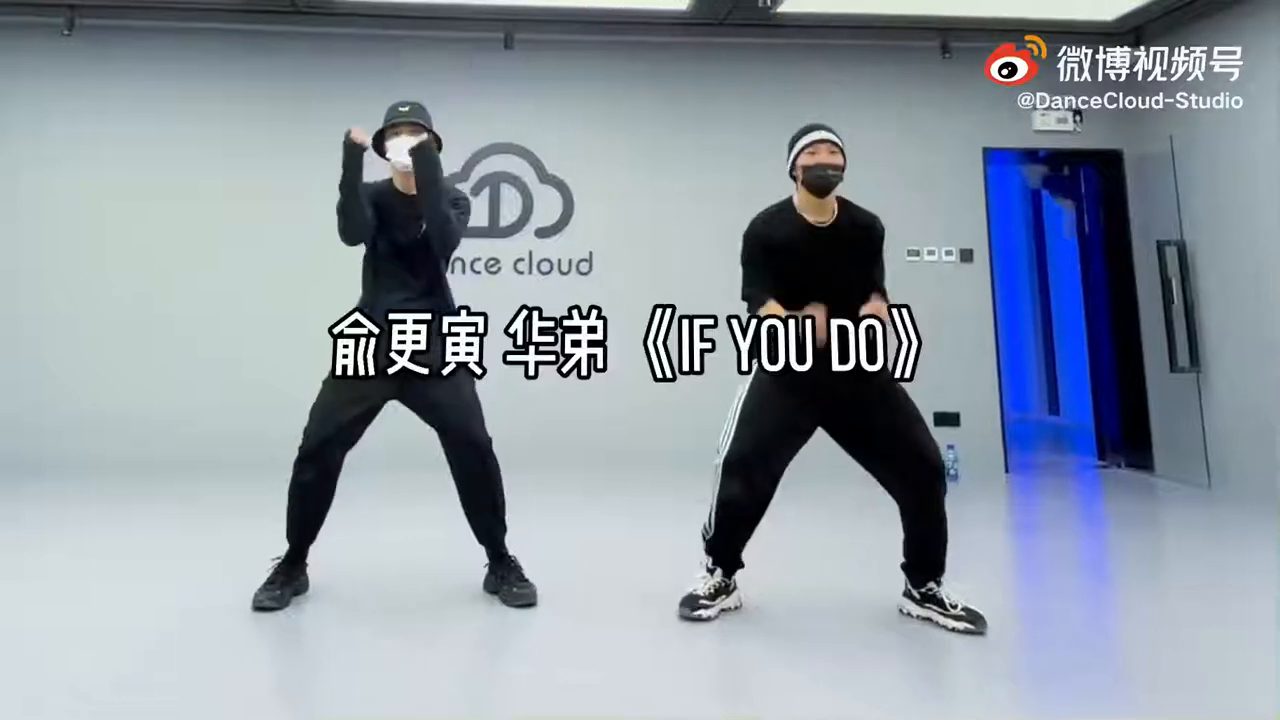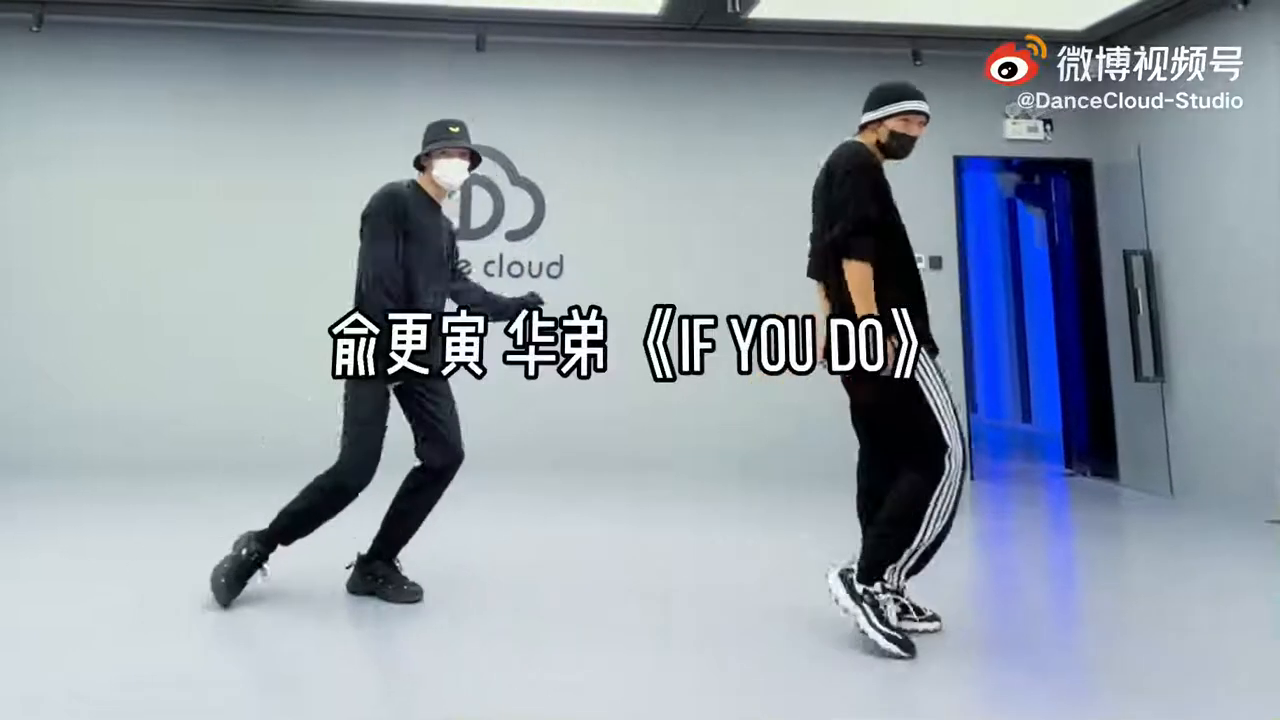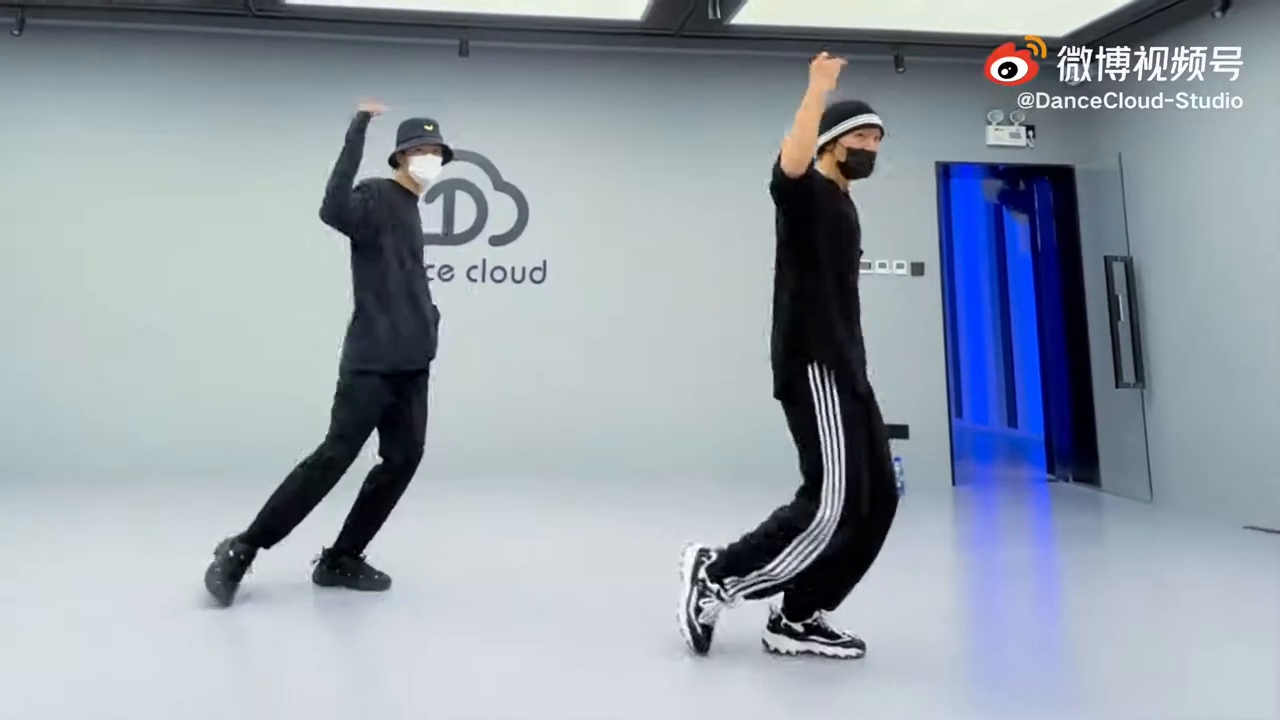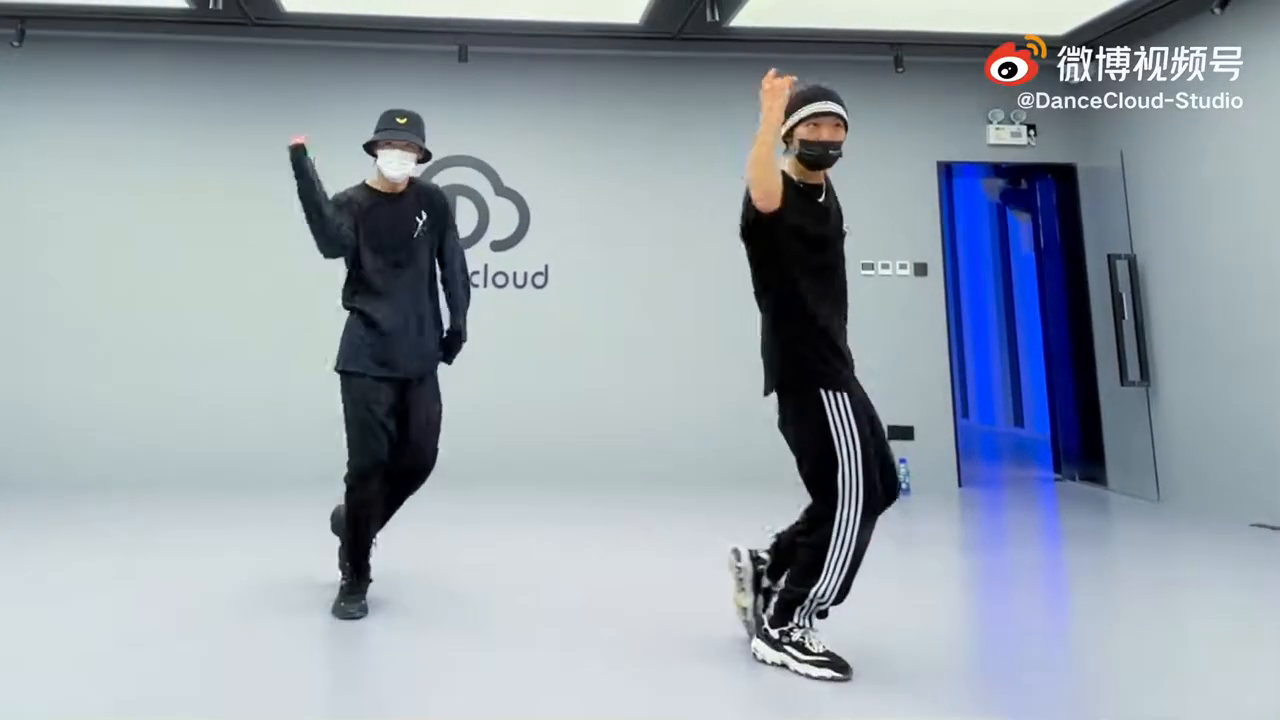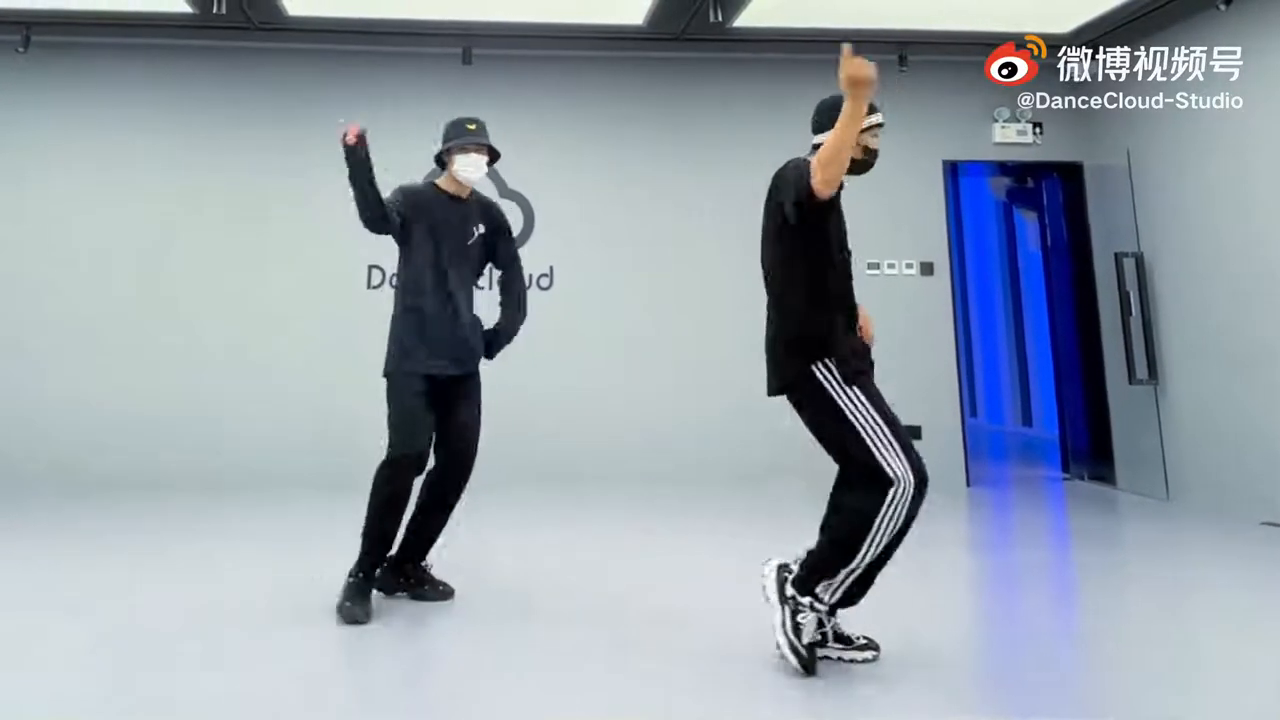
dt=1s
person 1, frame 1
left shoulder: (866, 228)
right shoulder: (767, 229)
left elbow: (875, 295)
right elbow: (762, 304)
left wrist: (876, 314)
left hip: (857, 370)
right hip: (787, 369)
left knee: (923, 468)
right knee: (743, 465)
left ankle: (924, 586)
right ankle: (719, 575)
person 1, frame 2
left shoulder: (844, 171)
right shoulder: (855, 163)
left elbow: (821, 263)
right elbow: (853, 248)
left wrist: (833, 330)
right wrist: (871, 324)
right hip: (889, 334)
left knee: (888, 464)
right knee: (942, 459)
left ankle: (879, 588)
right ankle: (869, 579)
person 1, frame 3
left shoulder: (841, 204)
right shoulder: (808, 194)
right elbow: (789, 164)
right wrist: (818, 91)
left hip: (845, 369)
right hip: (814, 367)
left knee: (877, 501)
right knee: (830, 507)
left ankle: (798, 618)
right ankle: (715, 574)
person 1, frame 4
left shoulder: (826, 185)
right shoulder: (778, 197)
right elbow: (763, 203)
right wrist: (770, 113)
left hip: (828, 362)
right hip: (807, 368)
left knee: (875, 485)
right knee: (847, 498)
left ankle: (770, 566)
right ankle: (784, 630)
person 1, frame 5
left shoulder: (812, 189)
right shoulder: (795, 177)
right elbow: (823, 186)
left wrist: (854, 316)
right wrist: (852, 99)
left hip: (830, 358)
right hip: (812, 361)
left knee: (871, 481)
right knee: (899, 479)
left ankle: (812, 616)
right ankle: (804, 586)
person 2, frame 1
left shoulder: (450, 201)
right shoulder: (373, 198)
left elbow: (441, 243)
right elbow: (352, 233)
left wrist: (430, 171)
right wrist: (351, 160)
left hip: (434, 349)
right hip: (371, 346)
left knee: (473, 447)
right knee: (318, 450)
left ankle: (500, 564)
right ankle: (292, 566)
person 2, frame 2
left shoulder: (442, 224)
right shoulder: (392, 200)
left elbow: (455, 286)
right elbow: (376, 278)
left wrist: (515, 306)
right wrist: (385, 347)
left hip: (424, 356)
right hip: (375, 351)
left knee: (445, 456)
right knee: (355, 470)
left ankle: (376, 564)
right ankle: (261, 544)
person 2, frame 3
left shoulder: (411, 209)
right shoulder: (376, 197)
right elbow: (334, 209)
left wrist: (427, 313)
right wrist: (357, 131)
left hip: (411, 360)
right hip: (372, 357)
left knee: (404, 458)
right knee: (334, 456)
left ankle: (341, 558)
right ankle: (242, 548)
person 2, frame 4
left shoulder: (431, 200)
right shoulder: (348, 206)
left elbow: (452, 265)
right elbow: (331, 245)
left wrist: (458, 325)
right wrist: (303, 168)
left hip: (419, 362)
right hip: (365, 361)
left knee: (417, 462)
right knee: (367, 467)
left ankle: (355, 523)
right ankle: (356, 577)
person 2, frame 5
left shoulder: (489, 215)
right shoulder: (418, 198)
left elbow: (511, 271)
right elbow: (377, 219)
left wrist: (508, 325)
right wrist: (357, 160)
left hip: (463, 362)
right hip: (413, 359)
left knee: (456, 463)
right knee: (407, 457)
left ankle: (405, 566)
right ankle: (364, 572)
